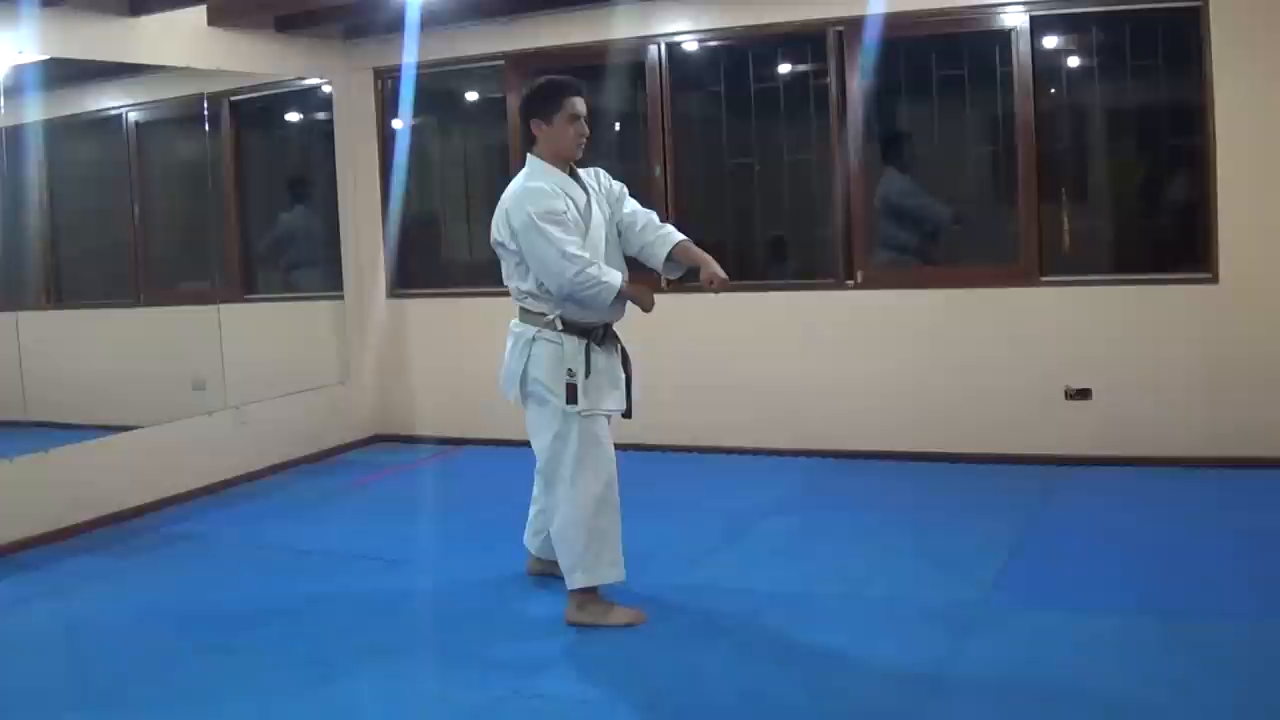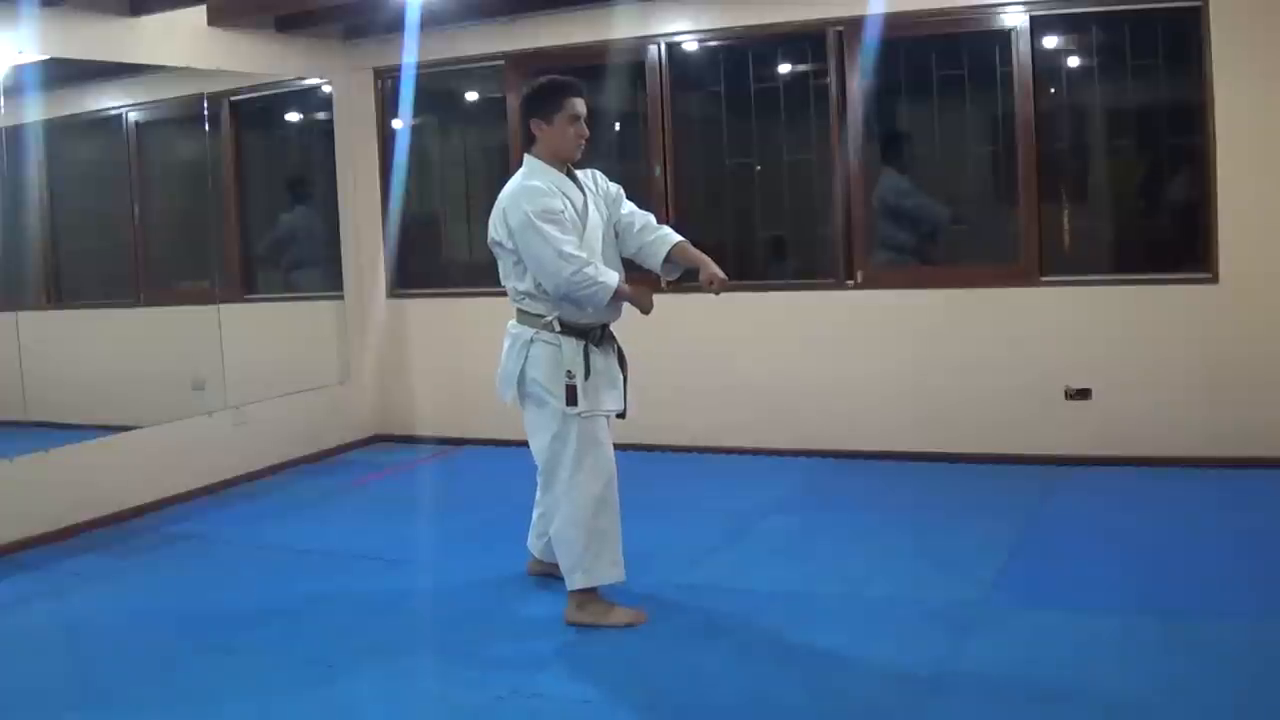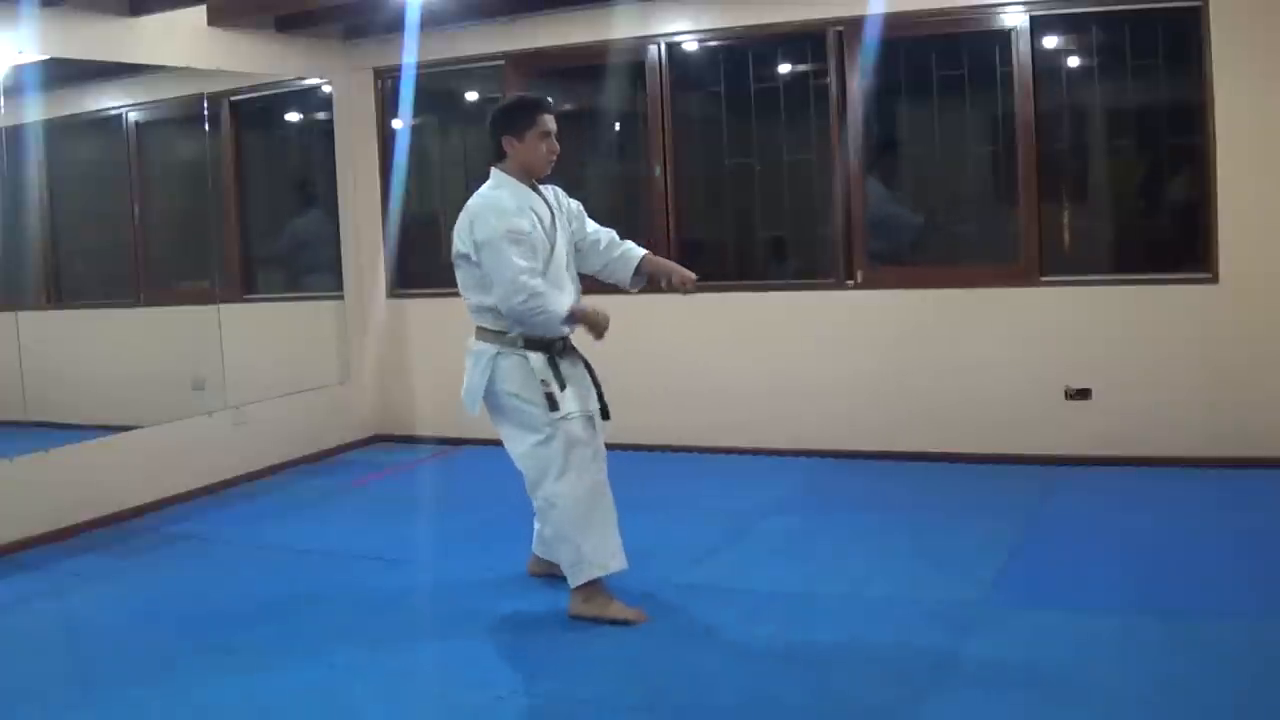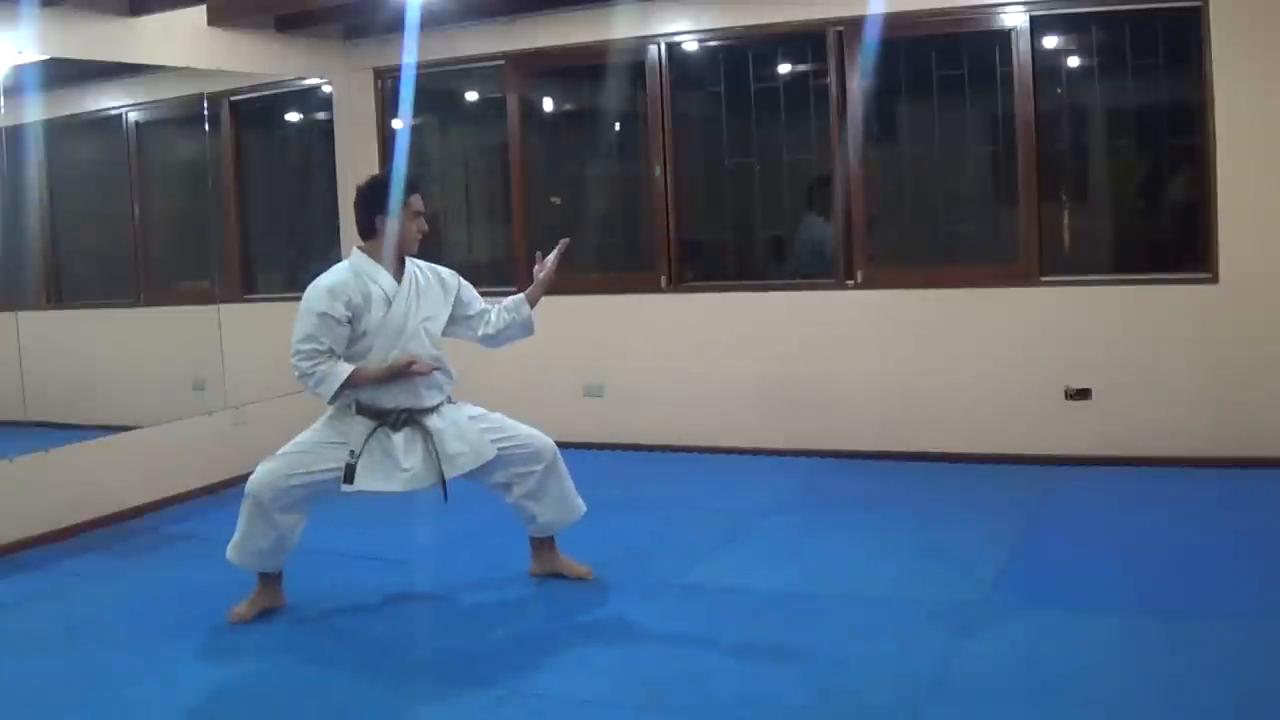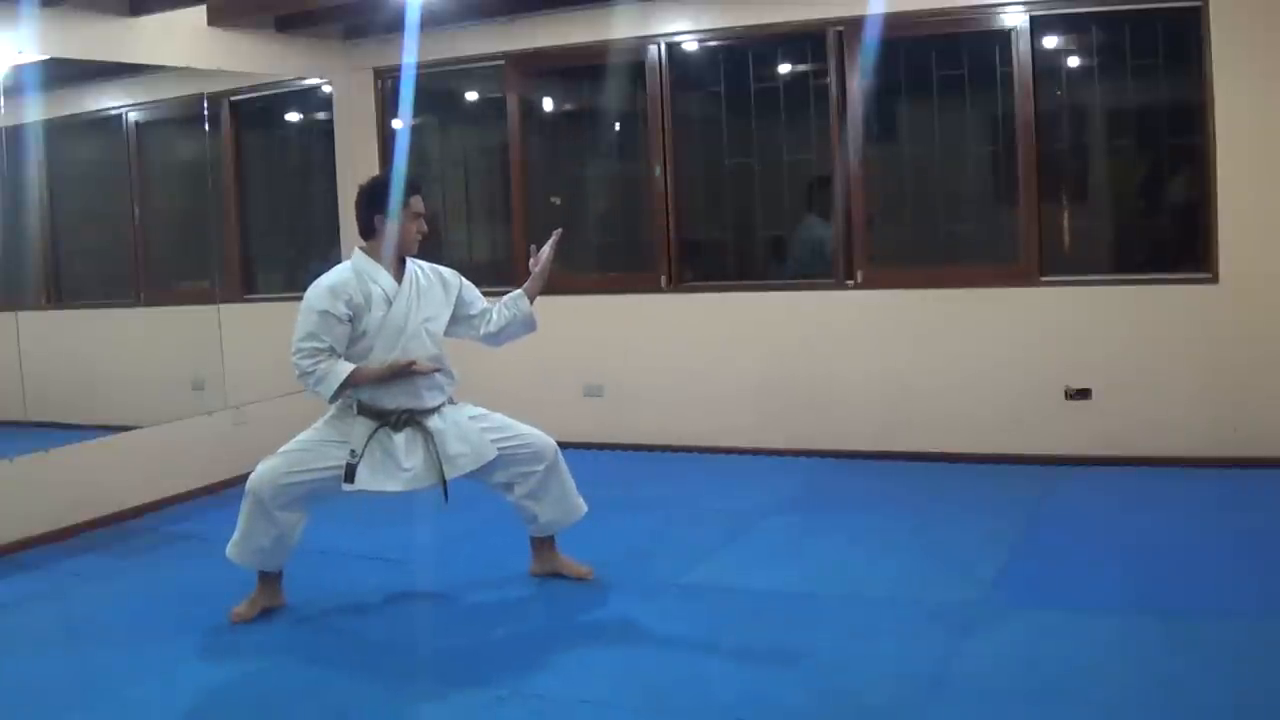
dt=1s
person 1, frame 1
left shoulder: (596, 184)
right shoulder: (528, 198)
left elbow: (644, 229)
right elbow: (573, 274)
left wrist: (701, 260)
right wrist: (635, 292)
left hip: (586, 346)
right hip: (555, 351)
left knee: (563, 459)
right knee: (585, 468)
left ankle: (544, 552)
right ankle: (586, 596)
person 1, frame 2
left shoulder: (592, 185)
right shoulder: (526, 196)
left elbow: (641, 230)
right elbow: (570, 274)
left wrist: (700, 261)
right wrist: (632, 293)
left hip: (585, 346)
right hip: (552, 350)
left knee: (565, 462)
right knee: (585, 468)
left ankle: (546, 554)
right ankle: (585, 596)
person 1, frame 3
left shoulder: (557, 201)
right shoulder: (494, 210)
left elbow: (601, 248)
right elbow: (521, 295)
left wrist: (666, 267)
right wrist: (584, 316)
left hip: (555, 357)
right hip: (516, 363)
left knee: (581, 460)
right knee: (576, 465)
left ankle: (550, 555)
right ankle: (590, 591)
person 1, frame 4
left shoulder: (437, 280)
right shoulder: (334, 288)
left elbow: (490, 326)
right elbow: (311, 366)
left wrist: (539, 287)
right wrist: (384, 372)
left hip: (436, 420)
right hip: (359, 426)
left knee: (536, 452)
right knee: (269, 485)
left ankle: (545, 554)
right ankle: (269, 587)
person 1, frame 5
left shoulder: (439, 280)
right shoulder: (335, 288)
left elbow: (493, 324)
right elbow: (311, 364)
left wrist: (536, 280)
right wrist: (382, 374)
left hip: (439, 421)
right hip: (360, 427)
left knee: (538, 451)
right knee: (269, 482)
left ankle: (545, 554)
right ankle: (269, 586)
